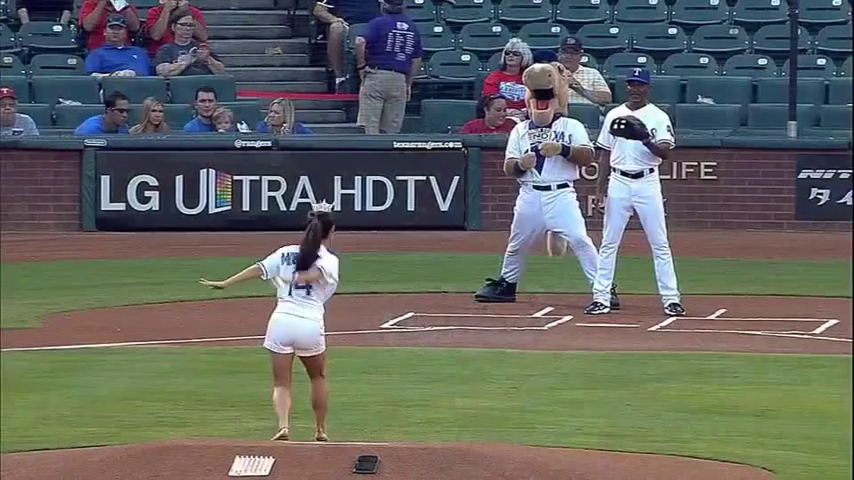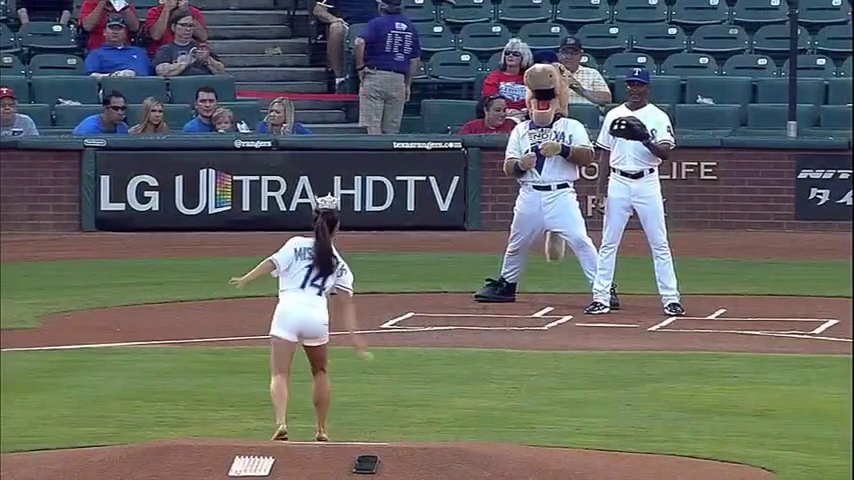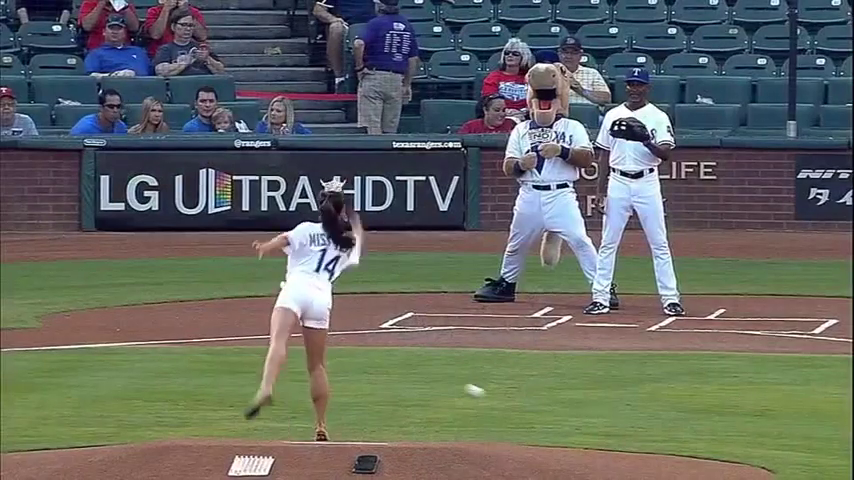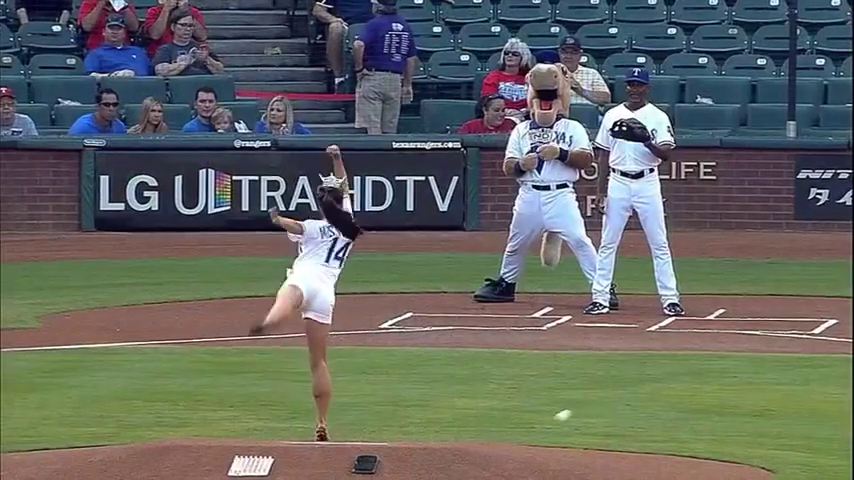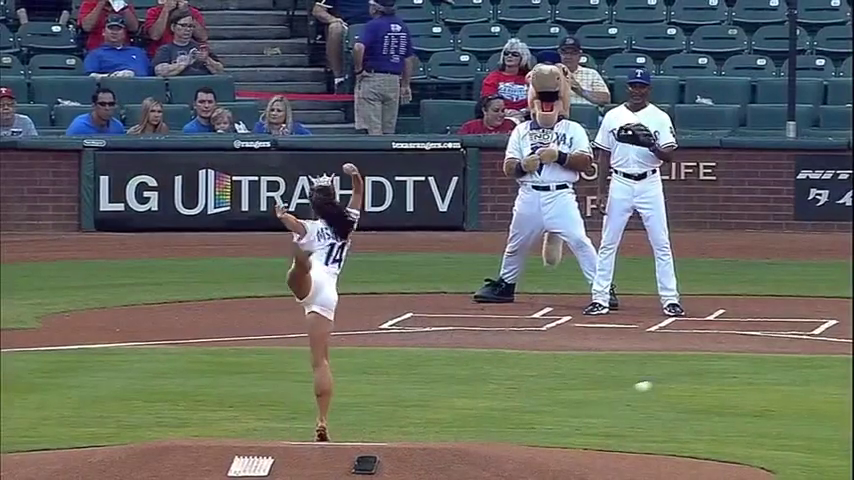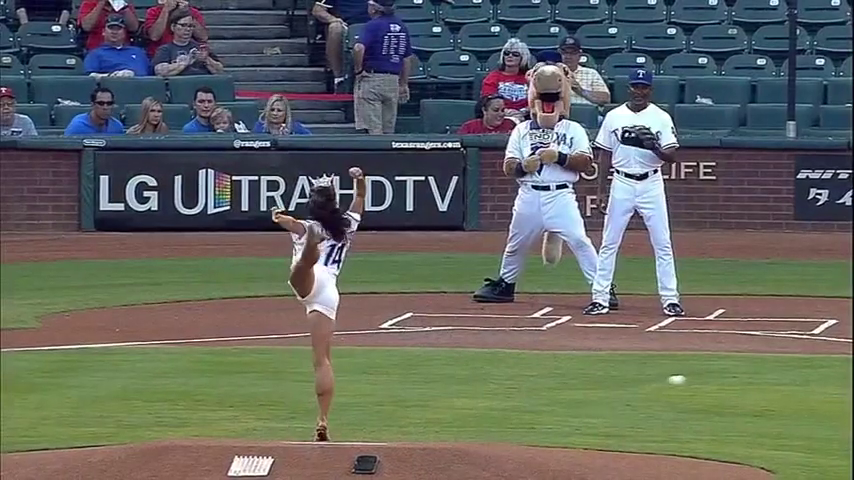
dt=0.1s
person 1, frame 1
left shoulder: (287, 252)
right shoulder: (329, 260)
left elbow: (258, 268)
right elbow: (313, 275)
left wrist: (225, 283)
right wrist: (290, 280)
left hip: (281, 322)
right hip: (310, 326)
left knee: (281, 384)
right knee: (318, 378)
left ankle: (283, 426)
right ankle: (321, 430)
person 1, frame 2
left shoulder: (295, 245)
right shoulder: (339, 263)
left elbow: (270, 264)
right elbow: (345, 305)
left wrist: (244, 280)
right wrist: (354, 336)
left hip: (288, 311)
right hip: (316, 316)
left knee: (280, 375)
right knee: (319, 374)
left ankle: (281, 425)
right ankle: (320, 431)
person 1, frame 3
left shoulder: (306, 229)
right shoulder: (348, 242)
left elbow: (285, 239)
left wrist: (265, 247)
right wrist: (356, 225)
left hip: (294, 291)
right hip: (320, 300)
left knee: (278, 342)
right knee: (317, 368)
left ankle: (265, 390)
right ankle: (321, 427)
person 1, frame 4
left shoulder: (314, 227)
right shoulder: (347, 226)
left elbow: (296, 228)
right elbow: (344, 188)
left wrist: (278, 219)
right wrist: (338, 158)
left hip: (302, 283)
right hip: (325, 295)
right knee: (318, 362)
left ankle: (268, 322)
right ankle: (322, 425)
person 1, frame 5
left shoulder: (311, 229)
right shoulder: (345, 223)
left elbow: (297, 224)
right elbow: (359, 195)
left wrist: (284, 216)
right wrist: (355, 174)
left hip: (310, 283)
right hip: (328, 294)
right knee: (320, 361)
right ankle: (322, 422)
person 1, frame 6
left shoulder: (309, 229)
right shoulder: (346, 226)
left elbow: (296, 225)
right elbow: (360, 200)
left wrist: (282, 220)
right wrist: (359, 178)
left hip: (312, 283)
right hip: (330, 294)
right knee: (322, 361)
right ankle: (323, 424)
person 2, frame 1
left shoulder: (659, 117)
right shoulder: (614, 115)
left elbow: (665, 152)
right elbow: (606, 154)
left wrist: (647, 140)
right wrist: (600, 188)
left hip: (647, 183)
right hip: (618, 183)
left knee: (660, 243)
right knee: (608, 243)
left ankle: (670, 298)
right ankle: (601, 298)
person 2, frame 2
left shoulder: (659, 117)
right shoulder: (613, 115)
left elbow: (666, 153)
right elbow: (605, 154)
left wrist: (648, 141)
right wrist: (600, 189)
left hip: (647, 184)
right hip: (618, 184)
left knee: (659, 244)
right knee: (608, 243)
left ankle: (670, 299)
right ankle: (600, 298)
person 2, frame 3
left shoulder: (658, 117)
right shoulder: (612, 115)
left elbow: (666, 154)
right elbow: (604, 154)
left wrist: (648, 142)
right wrist: (600, 189)
left hip: (647, 184)
right hip: (618, 184)
left knee: (659, 244)
right knee: (608, 243)
left ankle: (670, 298)
right ankle: (600, 298)
person 2, frame 4
left shoulder: (658, 117)
right shoulder: (612, 115)
left elbow: (666, 154)
right elbow: (604, 155)
left wrist: (649, 143)
right wrist: (600, 190)
left hip: (647, 184)
right hip: (618, 184)
left knee: (659, 244)
right knee: (608, 243)
left ankle: (670, 299)
right ankle: (600, 299)
person 2, frame 5
left shoulder: (660, 118)
right shoulder: (612, 116)
left elbow: (669, 156)
right elbow: (604, 155)
left wrist: (653, 147)
right wrist: (601, 191)
left hip: (650, 185)
right hip: (620, 185)
left knee: (661, 245)
right knee: (608, 244)
left ankle: (670, 299)
right ankle: (599, 299)
person 2, frame 6
left shoulder: (662, 118)
right shoulder: (614, 116)
left elbow: (671, 156)
right elbow: (605, 155)
left wrist: (654, 147)
right wrist: (601, 190)
left hip: (651, 186)
right hip: (621, 184)
left knee: (662, 244)
right knee: (609, 244)
left ankle: (670, 299)
right ankle: (600, 298)
person 3, frame 1
left shoulder: (572, 125)
right shoulder: (521, 129)
left elbow: (587, 156)
right elbow: (508, 168)
left wrist: (562, 148)
right wrist: (520, 164)
left hip: (561, 195)
right hip: (529, 196)
left knee: (579, 240)
right knee: (518, 243)
right ankle: (505, 285)
person 3, frame 2
left shoulder: (572, 126)
right shoulder: (521, 130)
left elbow: (587, 157)
right elbow: (508, 167)
left wrist: (562, 149)
right wrist: (520, 165)
left hip: (560, 197)
right hip: (529, 197)
left knee: (580, 240)
right knee: (517, 244)
right ankle: (505, 286)
person 3, frame 3
left shoulder: (572, 126)
right shoulder: (521, 129)
left elbow: (587, 158)
right elbow: (507, 167)
left wrist: (562, 150)
right wrist: (520, 164)
left hip: (560, 195)
right hip: (529, 195)
left knee: (579, 240)
right knee: (517, 243)
right ankle: (505, 284)
person 3, frame 4
left shoulder: (572, 127)
right shoulder: (521, 129)
left elbow: (586, 159)
right elbow: (507, 167)
left wrist: (561, 152)
right wrist: (521, 165)
left hip: (560, 195)
right hip: (529, 195)
left knee: (578, 240)
right knee: (516, 244)
right ankle: (505, 284)
person 3, frame 5
left shoulder: (572, 128)
right shoulder: (523, 126)
left elbow: (585, 161)
right elbow: (508, 168)
left wrist: (559, 155)
right wrist: (524, 163)
left hip: (561, 195)
right hip: (528, 195)
left knee: (578, 237)
right knee: (517, 243)
right ankle: (504, 284)
person 3, frame 6
left shoulder: (573, 129)
right shoulder: (521, 130)
left elbow: (585, 162)
right elbow: (508, 166)
left wrist: (559, 156)
right wrist: (522, 166)
left hip: (560, 197)
right hip: (528, 198)
left knee: (579, 241)
right knee: (515, 245)
right ankle: (504, 286)
person 4, frame 1
left shoulder: (379, 23)
right shoulder: (412, 26)
left elbow: (360, 42)
right elbow: (417, 59)
left wrist: (361, 65)
right wrist: (408, 84)
left hip: (376, 76)
right hip: (399, 79)
left knee: (371, 125)
right knee: (392, 130)
person 4, frame 2
left shoulder: (377, 23)
right shoulder: (410, 26)
left elbow: (359, 43)
right elbow: (415, 59)
left wrist: (360, 66)
right wrist: (407, 84)
left hip: (375, 77)
right hip: (398, 80)
left knee: (373, 126)
right knee: (392, 129)
person 4, frame 3
left shoulder: (376, 23)
right shoulder: (407, 26)
left elbow: (359, 44)
right elbow: (413, 59)
left wrist: (359, 67)
right wrist: (407, 84)
left hip: (373, 77)
right hip: (396, 80)
left knee: (373, 126)
right knee: (390, 130)
person 4, frame 4
left shoulder: (375, 24)
right shoulder: (405, 26)
left elbow: (359, 45)
right elbow: (411, 58)
left wrist: (358, 68)
right wrist: (407, 84)
left hip: (373, 77)
right hip: (395, 80)
left knee: (373, 127)
right knee: (389, 130)
person 4, frame 5
left shoulder: (374, 25)
right shoulder: (402, 26)
left elbow: (359, 47)
right elbow: (409, 59)
left wrist: (358, 70)
right wrist: (405, 85)
left hip: (372, 79)
right hip: (393, 81)
left knee: (374, 128)
right knee: (388, 131)
person 4, frame 6
left shoulder: (373, 25)
right shoulder: (401, 26)
left elbow: (359, 48)
right elbow: (407, 58)
left wrist: (358, 70)
right wrist: (403, 84)
left hip: (371, 79)
right hip: (393, 81)
left knee: (374, 128)
right knee: (388, 131)
